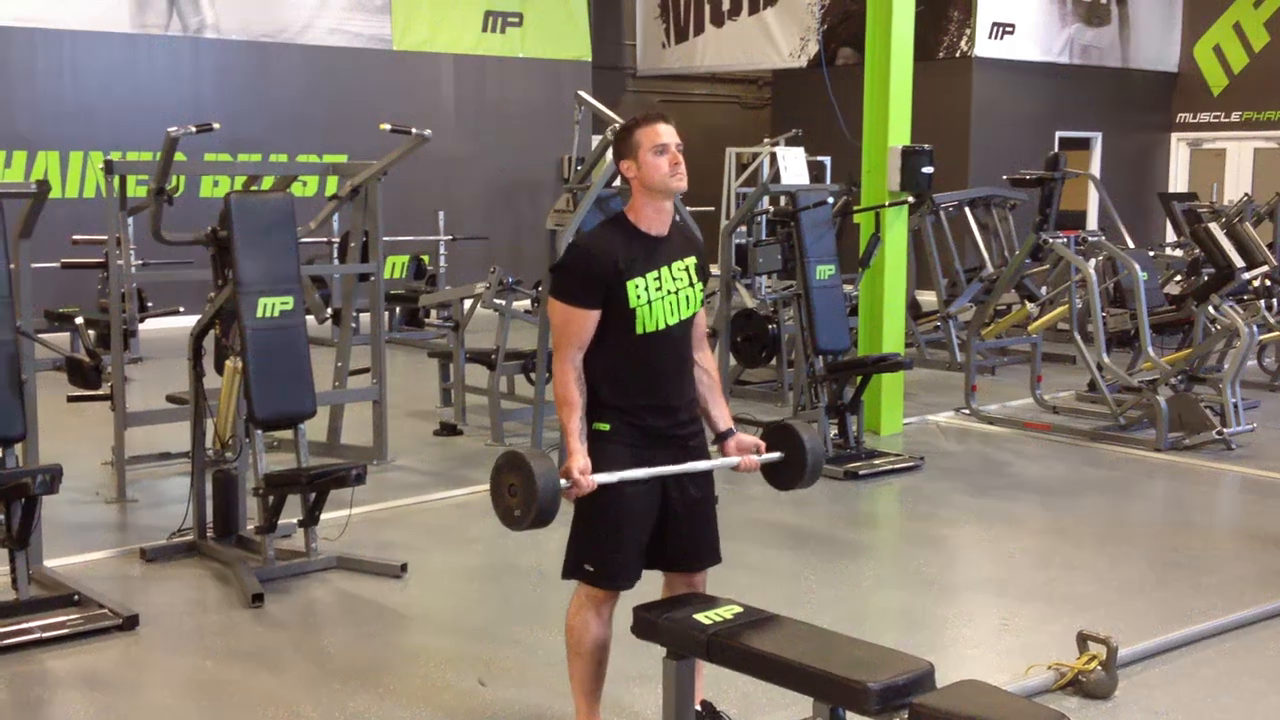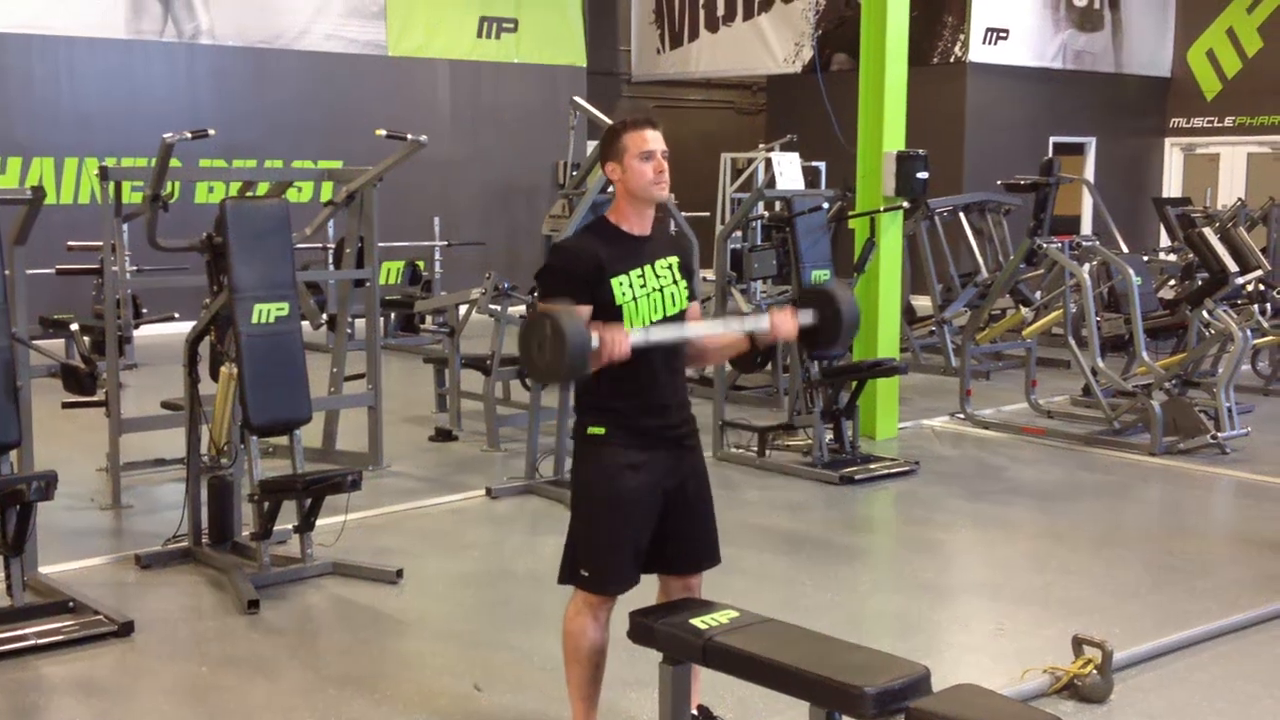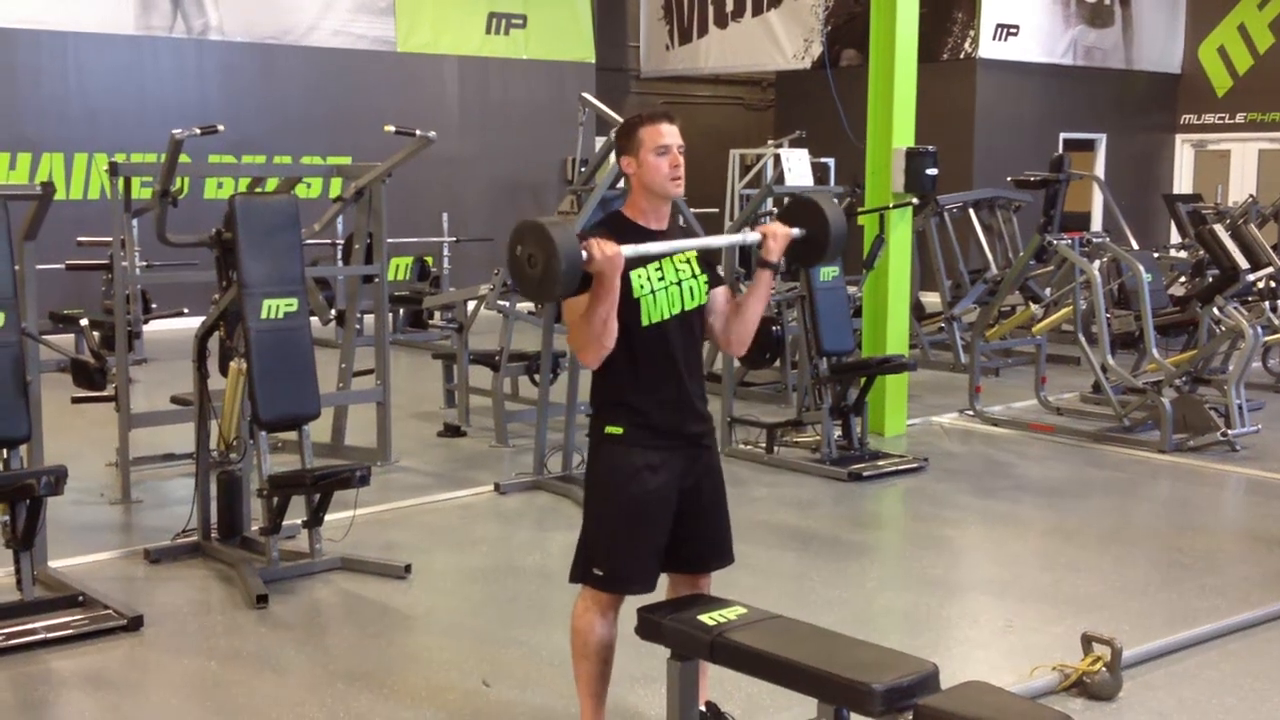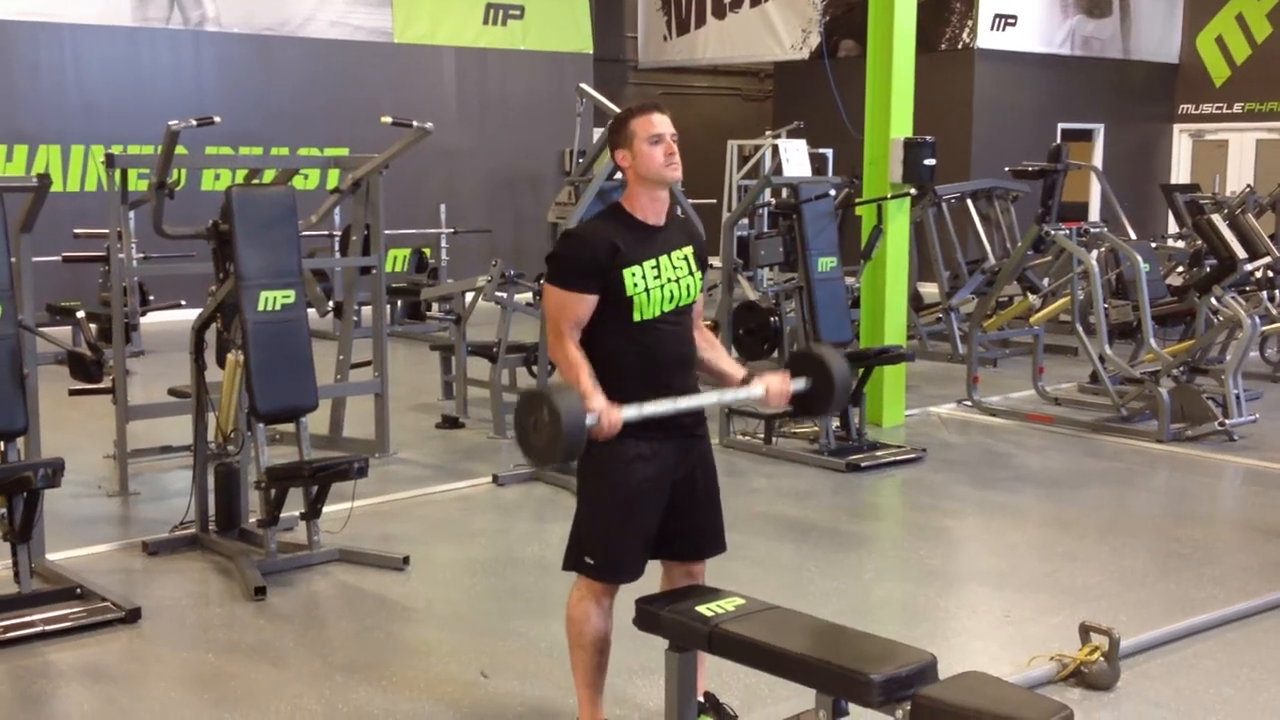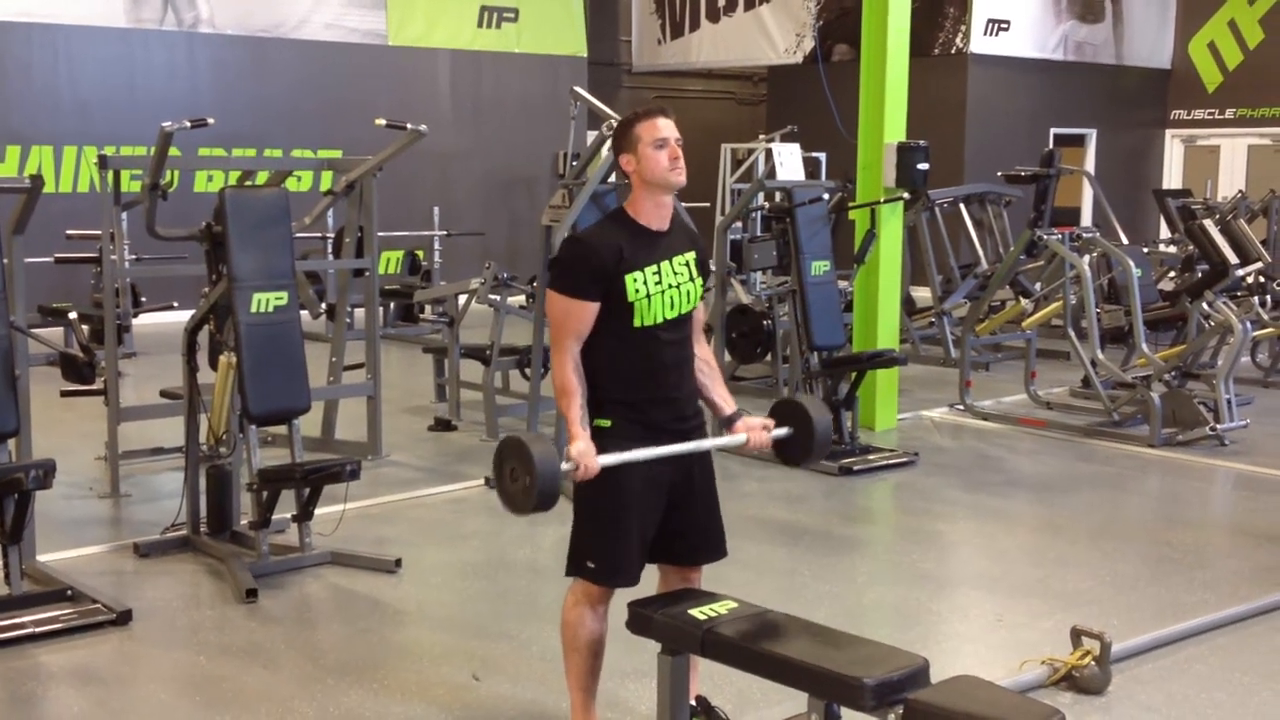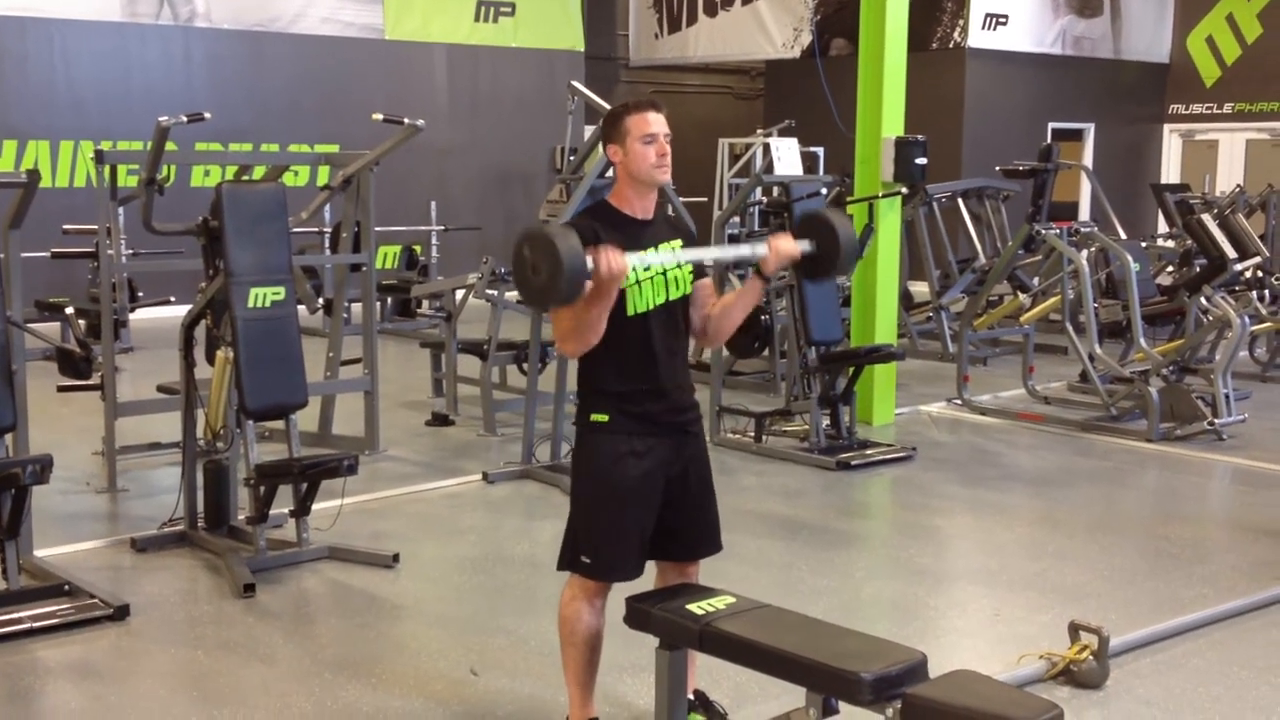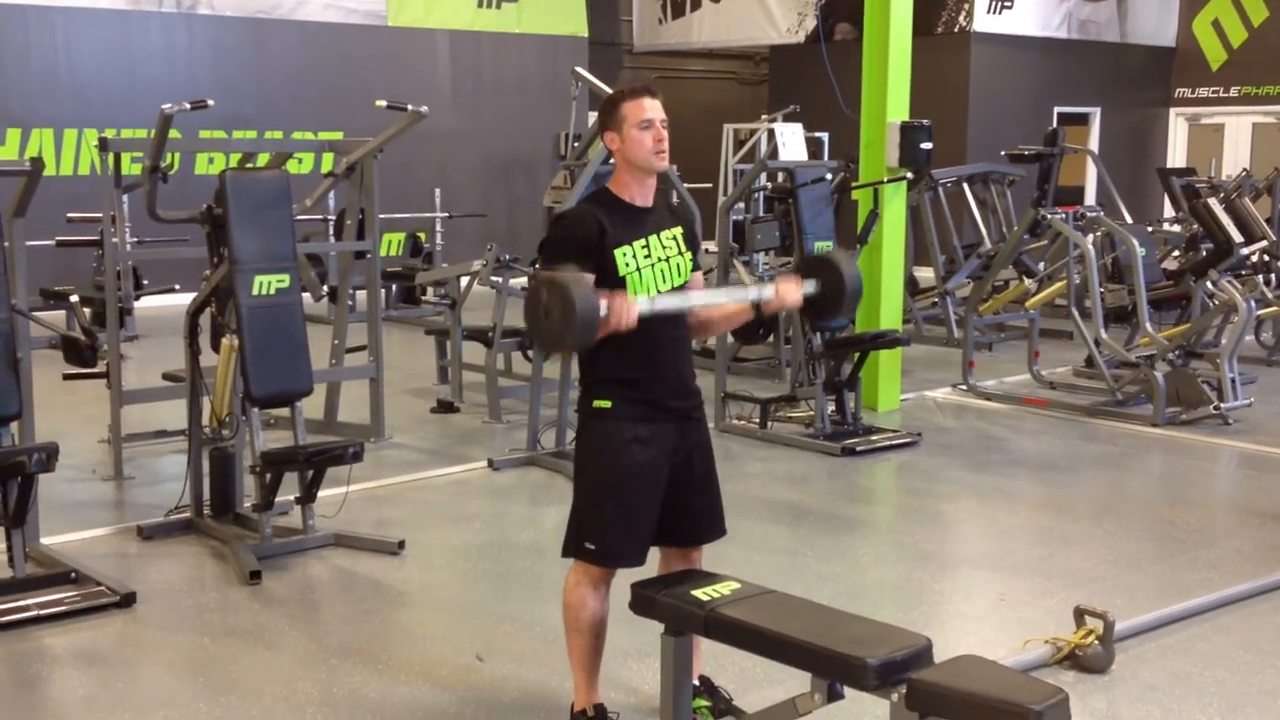
dt=0.5s
person 1, frame 1
left shoulder: (690, 245)
right shoulder: (595, 253)
right elbow: (567, 360)
left wrist: (725, 429)
right wrist: (576, 449)
left hip: (682, 441)
right hip: (617, 447)
left knee: (689, 573)
right knee: (600, 587)
person 1, frame 2
left shoulder: (675, 249)
right shoulder: (579, 256)
left wrist: (756, 336)
right wrist: (599, 347)
left hip: (679, 439)
right hip: (612, 446)
left knee: (686, 578)
right knee: (596, 592)
person 1, frame 3
left shoulder: (694, 245)
right shoulder: (597, 246)
left elbow: (732, 339)
right elbow: (589, 353)
left wrist: (766, 265)
right wrist: (606, 275)
left hip: (694, 437)
right hip: (628, 445)
left knee: (695, 575)
right knee: (606, 588)
person 1, frame 4
left shoulder: (688, 237)
right shoulder: (591, 243)
right elbow: (561, 337)
left wrist: (746, 377)
right wrist: (593, 400)
left hip: (687, 429)
right hip: (624, 438)
left knee: (689, 565)
right knee: (600, 577)
person 1, frame 5
left shoulder: (690, 244)
right shoulder: (594, 249)
right elbow: (566, 351)
left wrist: (734, 415)
right wrist: (577, 437)
left hip: (685, 434)
right hip: (619, 443)
left knee: (686, 569)
right knee: (597, 582)
person 1, frame 6
left shoulder: (678, 234)
right shoulder: (585, 236)
left elbow: (709, 328)
right elbow: (568, 339)
left wrist: (761, 274)
right wrist: (604, 282)
left hip: (680, 424)
right hip: (614, 433)
left knee: (683, 563)
right knee: (593, 576)
person 1, frame 7
left shoulder: (676, 220)
right shoulder: (583, 226)
left wrist: (759, 304)
right wrist: (604, 317)
left hip: (683, 411)
right hip: (618, 418)
left knee: (686, 549)
right knee: (597, 563)
